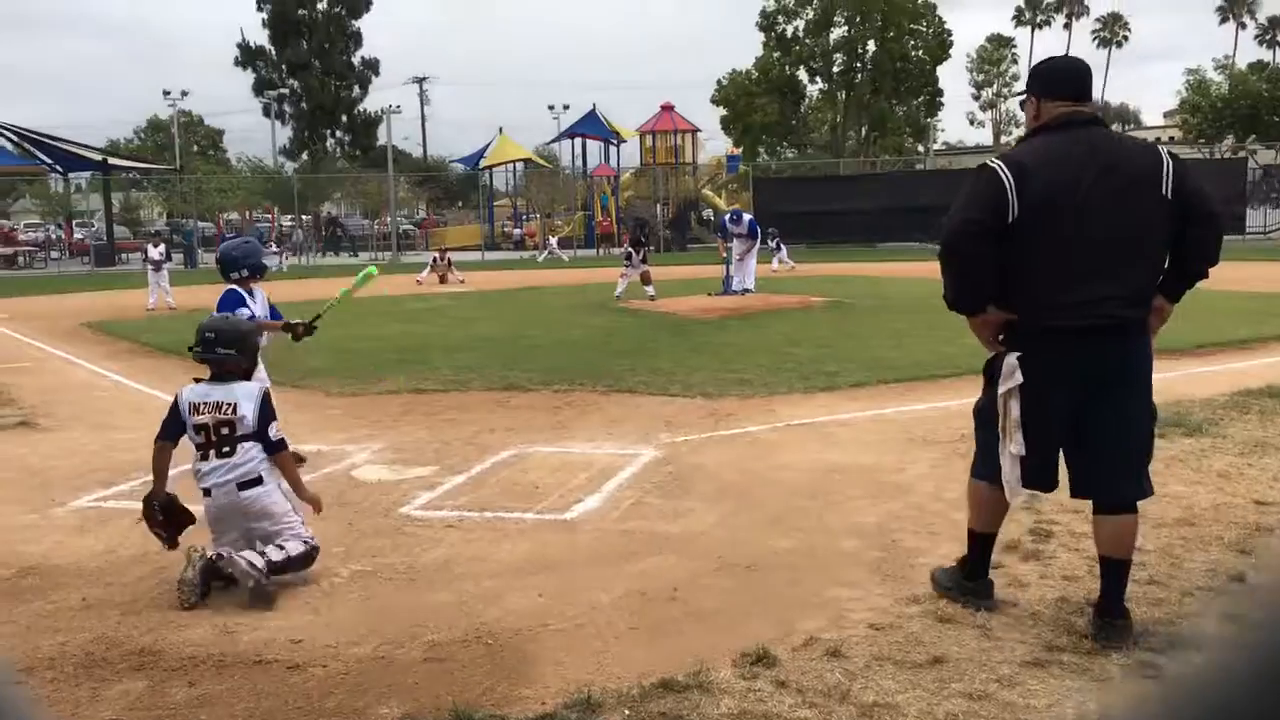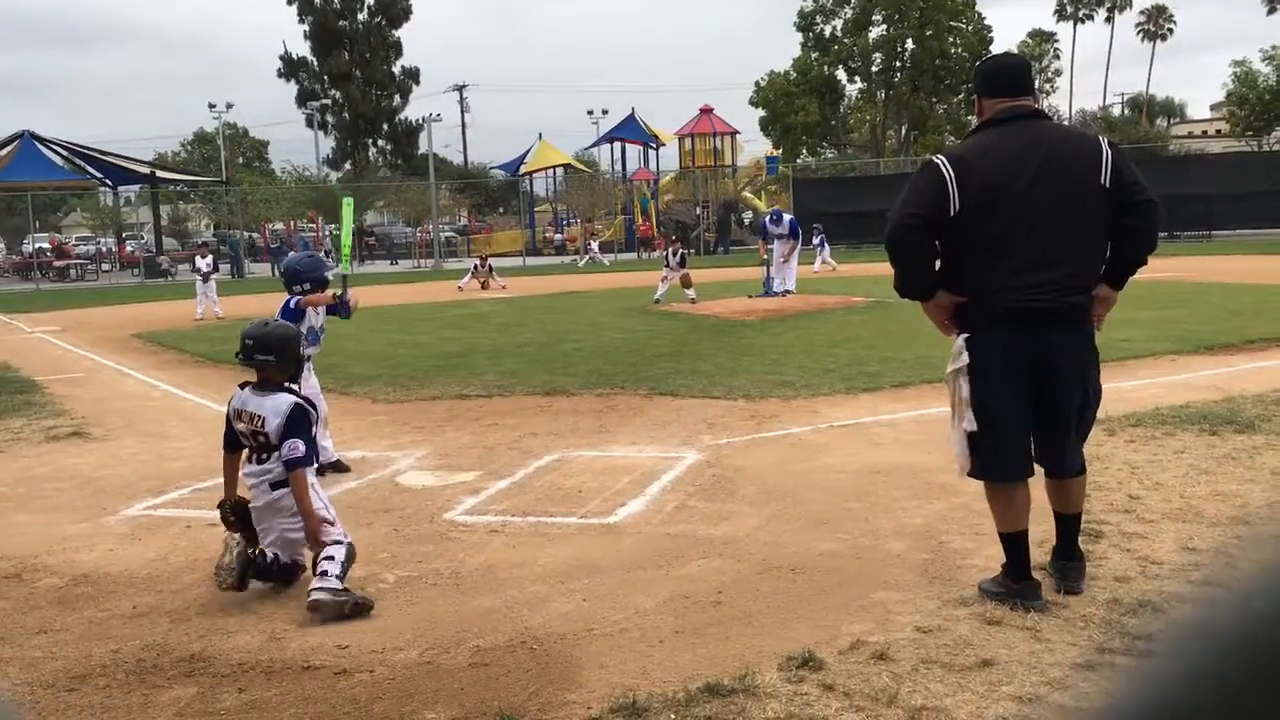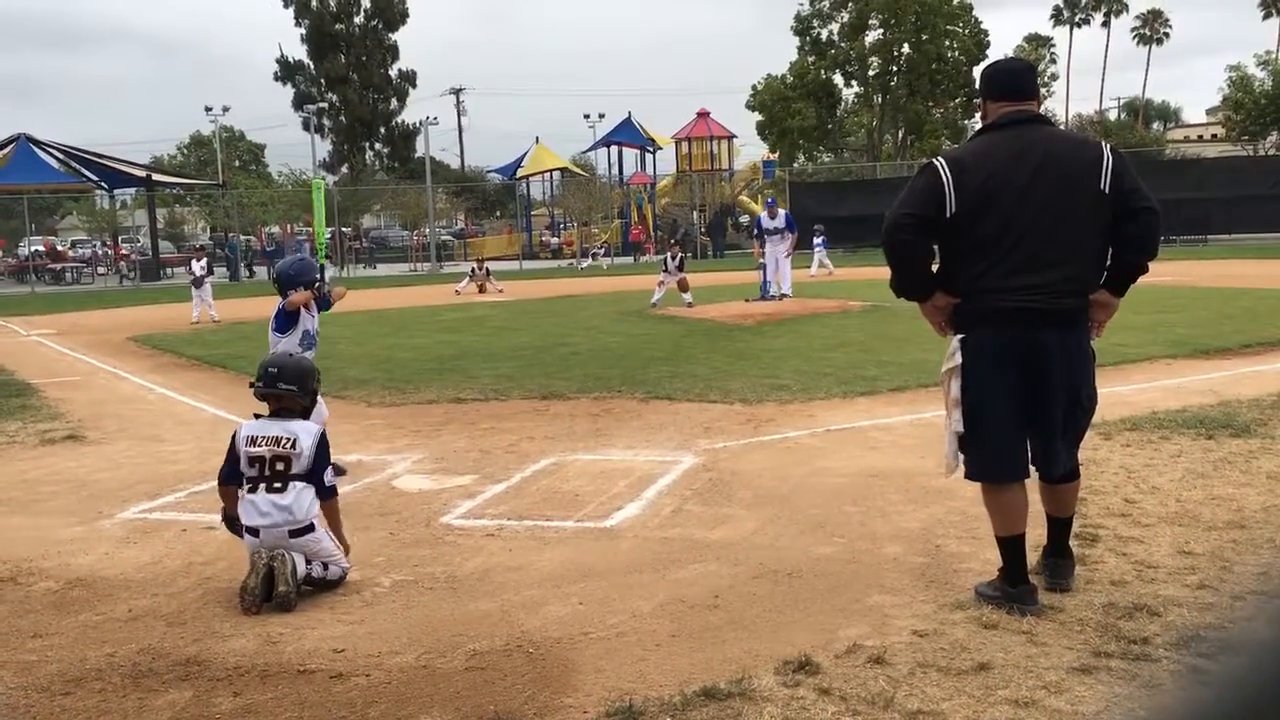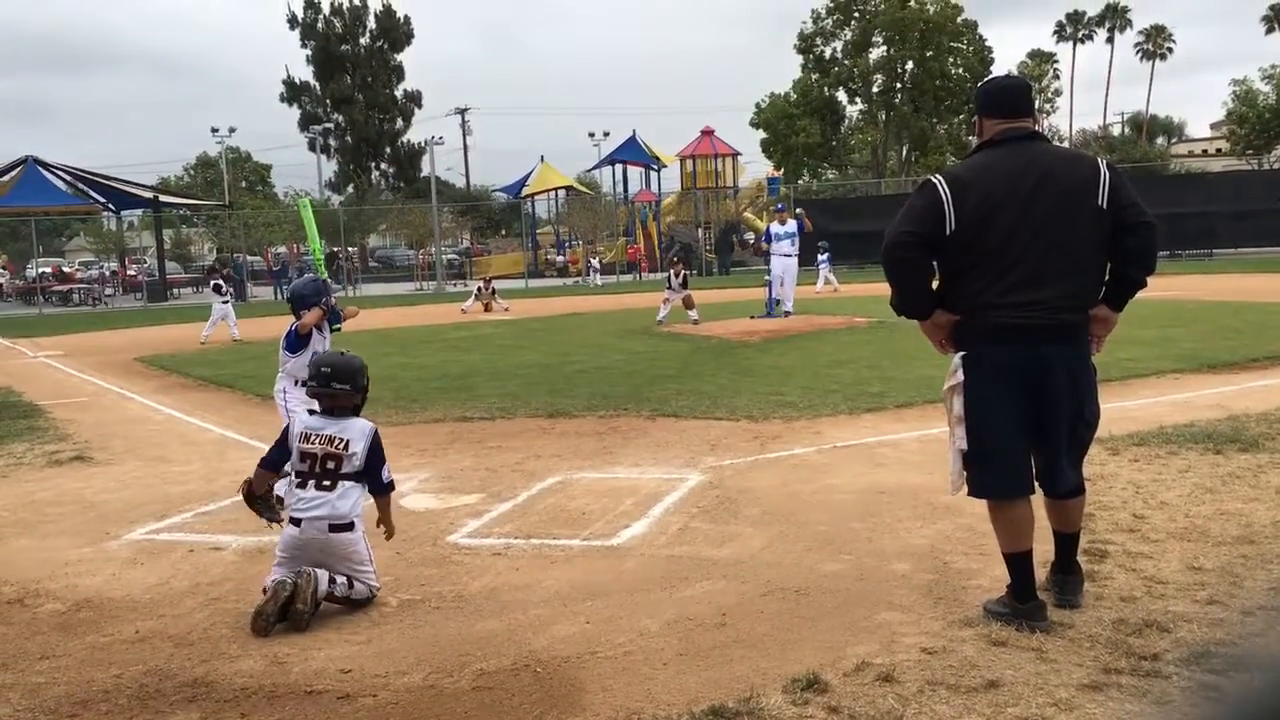
dt=1s
person 1, frame 1
left shoulder: (1013, 168)
right shoulder: (1154, 161)
left elbow: (961, 240)
right elbow: (1205, 226)
left wrist: (975, 306)
right wrist: (1165, 293)
left hip: (1036, 346)
right hip: (1124, 345)
left knee: (998, 458)
right knee: (1117, 481)
left ankle: (973, 575)
right ankle: (1112, 610)
person 1, frame 2
left shoulder: (956, 164)
right shoulder: (1094, 151)
left elbow: (904, 232)
right elbow: (1143, 213)
left wrist: (927, 293)
right wrist: (1111, 281)
left hip: (992, 332)
right hip: (1070, 327)
left knee: (1001, 456)
right knee: (1064, 449)
left ankle: (1019, 578)
right ankle: (1069, 560)
person 1, frame 3
left shoulder: (955, 166)
right shoulder: (1095, 156)
left elbow: (900, 230)
right elbow: (1143, 220)
left wrist: (926, 292)
right wrist: (1112, 287)
left hip: (987, 333)
right hip: (1066, 328)
left knee: (999, 460)
right knee: (1059, 452)
left ankle: (1015, 582)
right ankle: (1058, 558)
person 1, frame 4
left shoulder: (953, 184)
right shoulder: (1092, 172)
left elbow: (900, 249)
right elbow: (1141, 234)
left wrist: (925, 310)
right wrist: (1111, 302)
left hip: (989, 350)
right hip: (1067, 344)
left knee: (1004, 478)
right knee: (1064, 468)
left ankle: (1024, 598)
right ankle: (1067, 573)
person 2, frame 1
left shoulder: (186, 396)
right shoulder: (255, 393)
left elbow: (163, 444)
right elbow: (277, 449)
left wrist: (158, 491)
right wrist: (301, 490)
left hip: (214, 496)
right hip: (256, 488)
left knee: (234, 554)
right knee: (303, 546)
left ankle: (206, 567)
right ankle: (257, 565)
person 2, frame 2
left shoulder: (237, 399)
right shoulder: (292, 407)
left elbow: (231, 453)
right elbow: (295, 466)
left wrist: (229, 498)
right wrist: (308, 514)
left hip: (260, 498)
right hip: (290, 492)
left knee: (286, 566)
right knee: (336, 543)
left ankle: (246, 557)
right ankle: (326, 587)
person 2, frame 3
left shoulder: (244, 431)
right shoulder: (312, 433)
left elbow: (226, 485)
right elbow: (327, 493)
left wrist: (236, 515)
right wrist: (338, 533)
left hip: (255, 534)
right hip: (299, 531)
left knee: (264, 554)
right knee: (338, 570)
left ankle: (265, 572)
right ankle: (295, 568)
person 2, frame 4
left shoulder: (297, 426)
right shoulder: (365, 431)
left elbow: (266, 471)
right elbow: (381, 487)
left wrist: (256, 494)
right wrist: (385, 518)
left hip: (298, 527)
right hip: (342, 530)
left knee: (276, 579)
right knee: (366, 589)
left ankle: (281, 590)
right ankle: (318, 583)
person 3, frame 1
left shoulder: (259, 294)
right shoulder: (232, 296)
left elbow: (276, 319)
right elbow: (252, 322)
left wrist: (294, 326)
right wrist: (286, 327)
person 3, frame 2
left shoulder: (321, 301)
right shoulder: (292, 305)
left elbow: (350, 301)
right elbow: (309, 301)
left wrist: (346, 304)
right wrist: (336, 299)
left hip: (305, 367)
left knee: (320, 412)
left ankle: (325, 456)
person 3, frame 3
left shoulder: (312, 303)
right shoulder: (287, 310)
left elbow: (341, 291)
right elbow: (293, 300)
left wrist: (325, 294)
right wrist: (315, 292)
left knee: (319, 417)
person 3, frame 4
left shoulder: (325, 323)
right shoulder: (297, 331)
left elbow: (354, 311)
right elbow: (305, 323)
left wrist: (335, 311)
right wrist: (324, 306)
left hip: (309, 391)
right hip: (291, 391)
right ankle: (283, 494)
